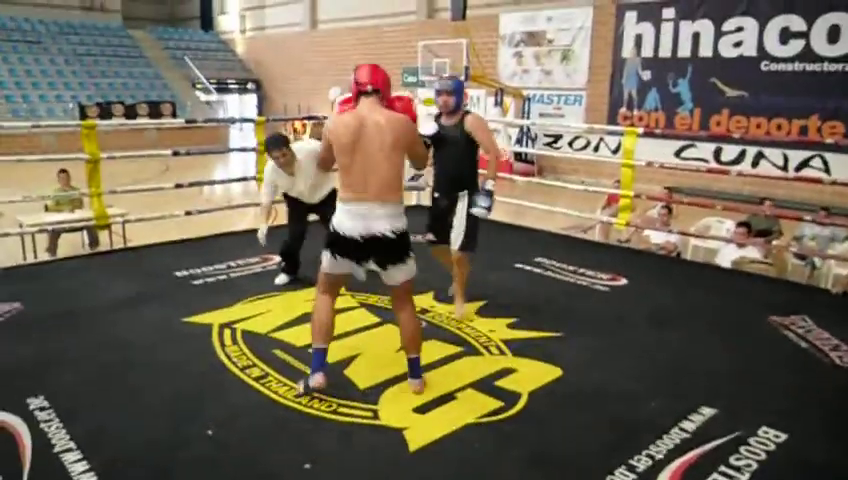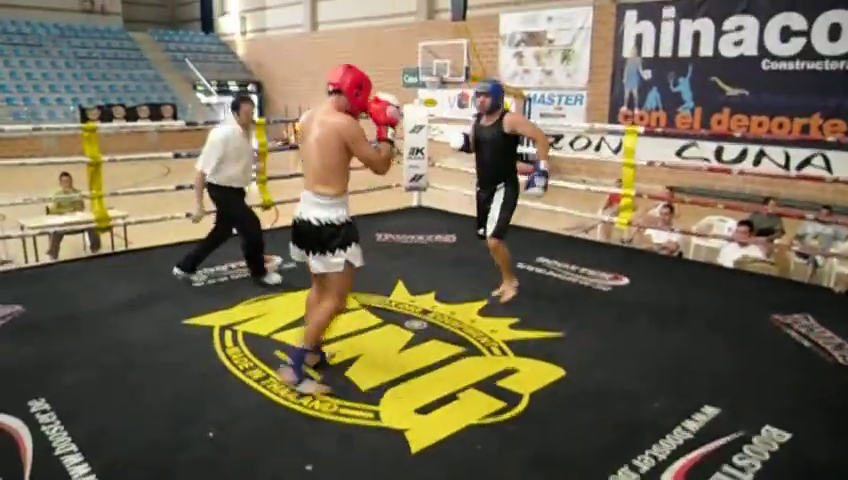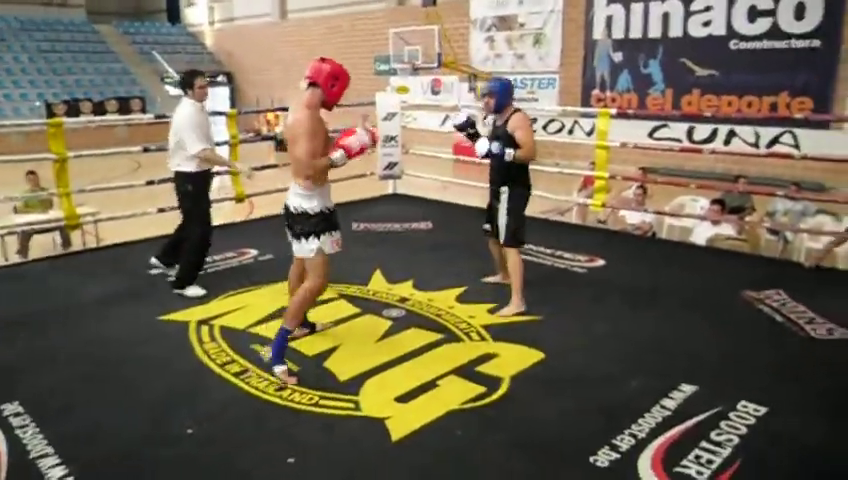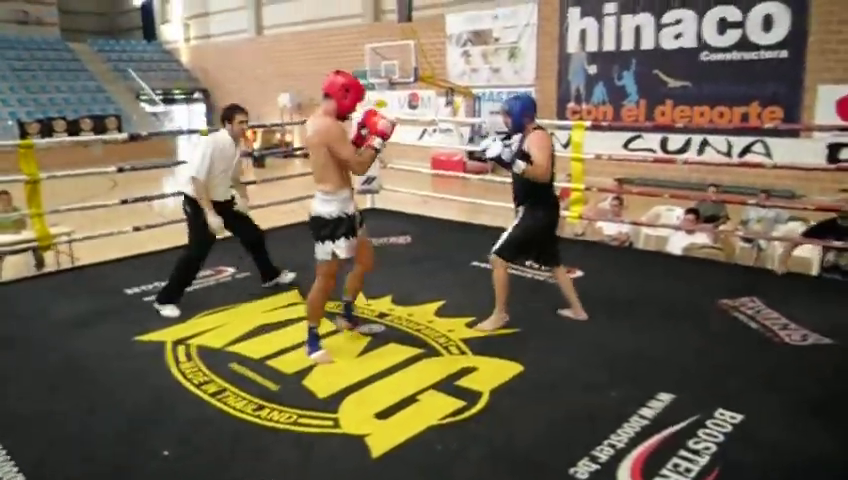
dt=0.5s
person 1, frame 1
left shoulder: (337, 123)
right shoulder: (399, 122)
left elbow: (323, 163)
right elbow: (420, 162)
left hip: (346, 224)
right hip: (388, 225)
left knee: (326, 293)
right knee: (404, 302)
left ankle: (317, 370)
right ankle: (415, 373)
person 1, frame 2
left shoulder: (308, 118)
right shoulder: (345, 125)
right elbow: (380, 166)
right wrist: (387, 128)
left hip: (306, 212)
right hip: (331, 218)
left knee: (320, 285)
right knee: (334, 299)
left ankle: (312, 352)
right ankle: (294, 369)
person 1, frame 3
left shoulder: (309, 112)
right shoulder: (304, 117)
right elbow: (306, 169)
left wrist: (345, 143)
right wrist: (344, 151)
left hip: (303, 203)
right hip: (310, 207)
left knee: (302, 268)
right knee: (314, 284)
left ankle: (299, 323)
right ankle: (277, 352)
person 1, frame 4
left shoulder: (319, 121)
right shoulder: (328, 126)
left elbow: (345, 156)
right elbow: (359, 165)
left wrist: (362, 134)
right wrist: (378, 138)
left hip: (342, 207)
right hip: (332, 211)
left knee: (365, 261)
right knee: (326, 280)
left ankle: (347, 314)
right ankle: (313, 342)
person 2, frame 1
left shoulder: (471, 121)
right shoulder: (436, 121)
left elbow: (494, 155)
left wrist: (487, 189)
right wrist: (424, 140)
left hip: (464, 195)
right hip: (440, 194)
left knee: (458, 250)
right knee: (437, 245)
left ankle: (459, 299)
right ankle: (457, 278)
person 2, frame 2
left shoulder: (510, 120)
right shoulder: (477, 120)
left elbow: (542, 139)
left wrist: (540, 168)
right wrist: (463, 143)
left hip: (504, 188)
right hip: (484, 188)
left knee: (494, 240)
right knee: (489, 239)
left ankle: (510, 280)
right ankle: (505, 281)
person 2, frame 3
left shoulder: (519, 119)
right shoulder: (498, 119)
left elbow: (529, 153)
right elbow: (490, 148)
left wrist: (501, 151)
right wrist: (471, 132)
left hip: (514, 189)
right hip: (500, 188)
left knee: (509, 244)
right knee: (493, 235)
left ankle: (517, 301)
right ankle: (504, 274)
person 2, frame 4
left shoulder: (538, 137)
right shoulder: (524, 137)
left elbow: (543, 175)
right elbow: (521, 166)
left wrist: (512, 162)
right wrist: (500, 154)
left hip: (535, 211)
right hip: (542, 209)
left knee: (498, 258)
right knee: (552, 262)
left ankle: (499, 315)
right ankle: (577, 310)
person 3, frame 1
left shoulder: (309, 149)
right shoulder: (271, 171)
right elbow: (267, 201)
right wrist: (263, 225)
left hip: (325, 196)
right hip: (297, 200)
right knee: (295, 235)
right ankle: (289, 270)
person 3, frame 2
left shoulder: (250, 129)
right shoulder: (222, 135)
right elbow: (202, 170)
left wrist: (253, 166)
right wrist: (198, 204)
left hip: (236, 188)
right hip: (222, 189)
left knee: (222, 232)
right knee: (251, 226)
left ankle: (186, 267)
right ankle: (259, 272)
person 3, frame 3
left shoulder: (198, 109)
right shoulder: (186, 115)
right elbow: (201, 153)
left wrist: (209, 172)
right wrist: (234, 166)
left hip: (200, 175)
right hip: (190, 177)
left knee: (191, 223)
right knee: (199, 229)
left ankle: (164, 258)
right ankle: (183, 282)
person 3, frame 4
left shoulder: (237, 147)
right shoulder: (211, 144)
right elbow: (197, 180)
left wrist: (244, 198)
right wrist: (210, 214)
left hip: (223, 201)
right hip: (199, 203)
left knee: (253, 235)
right knee: (197, 251)
left ankle: (271, 275)
right ankle: (166, 299)
